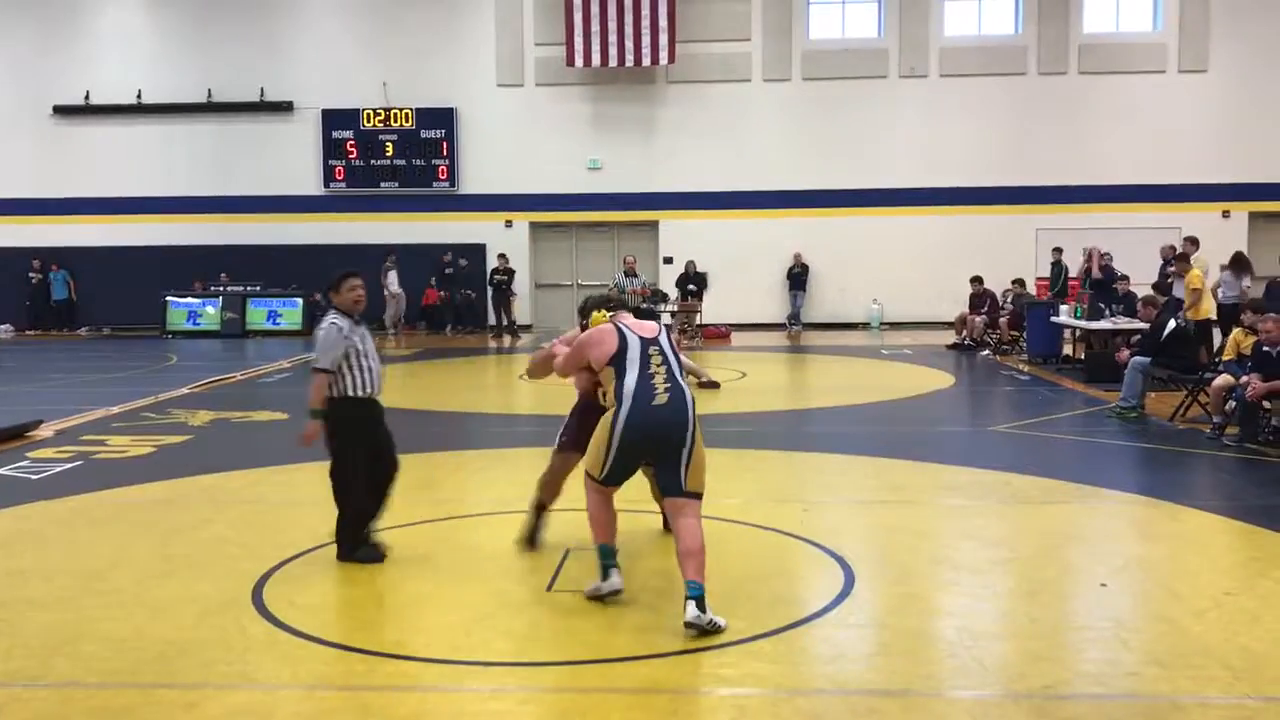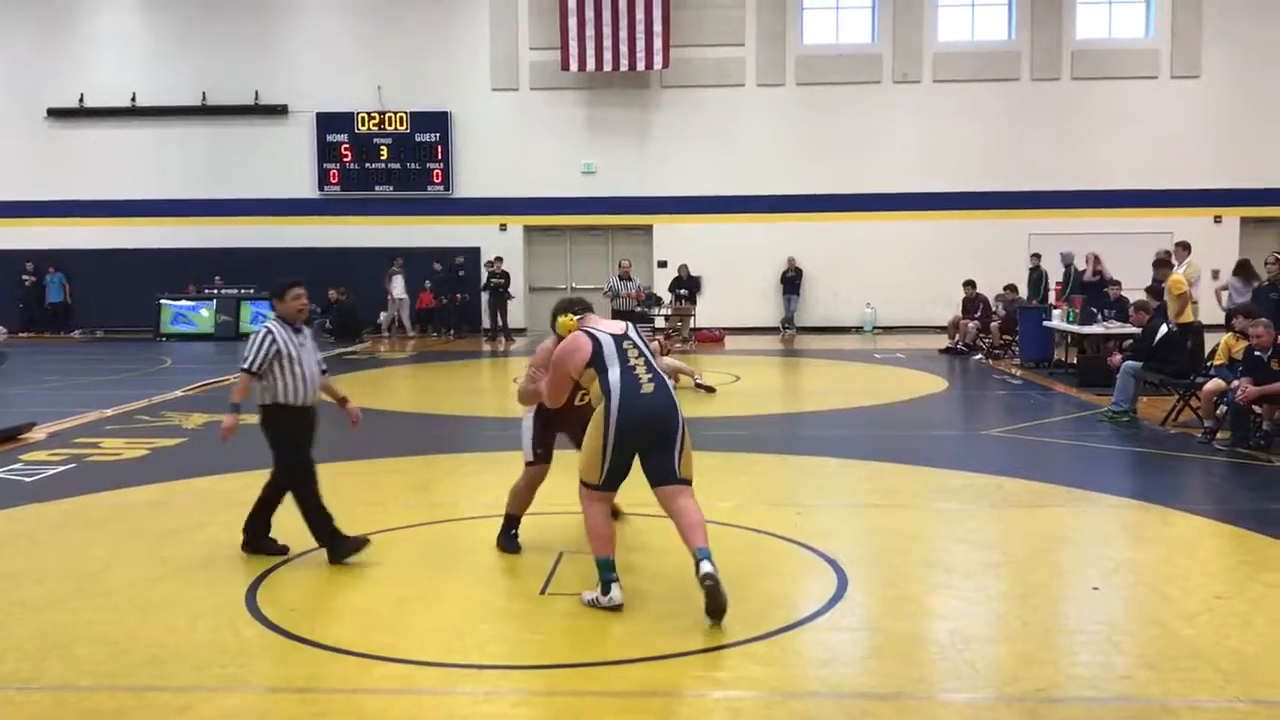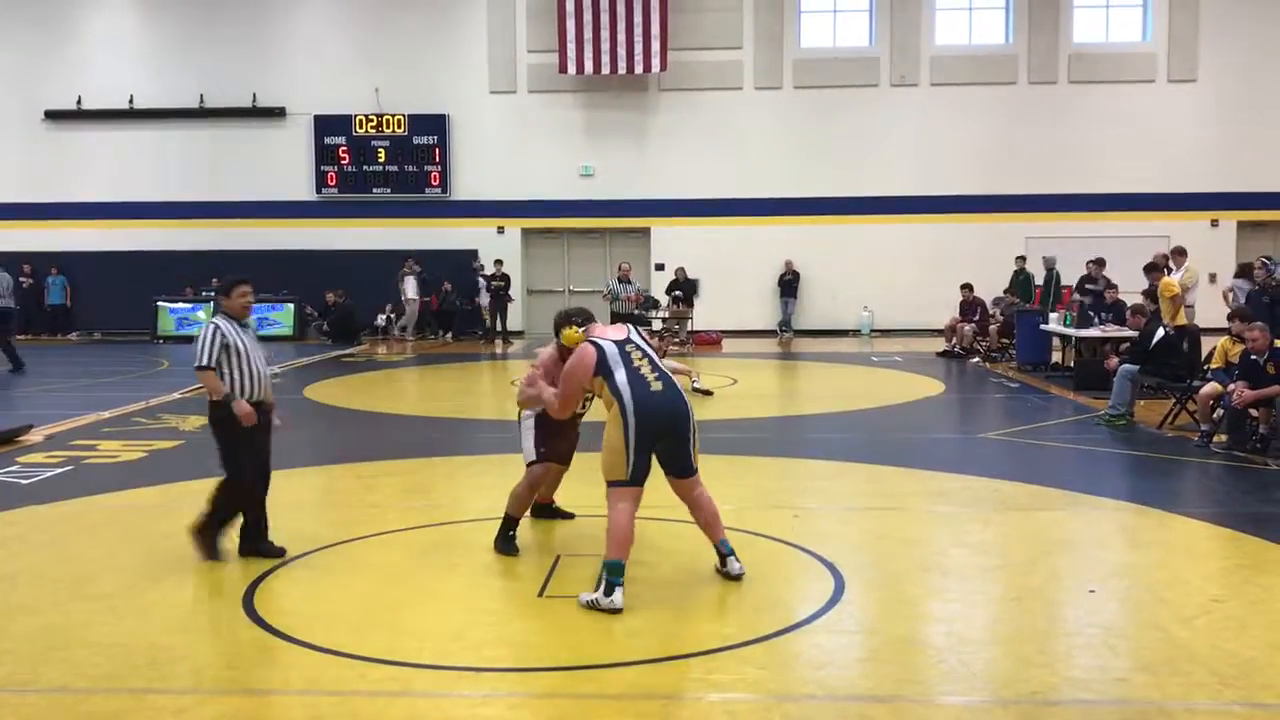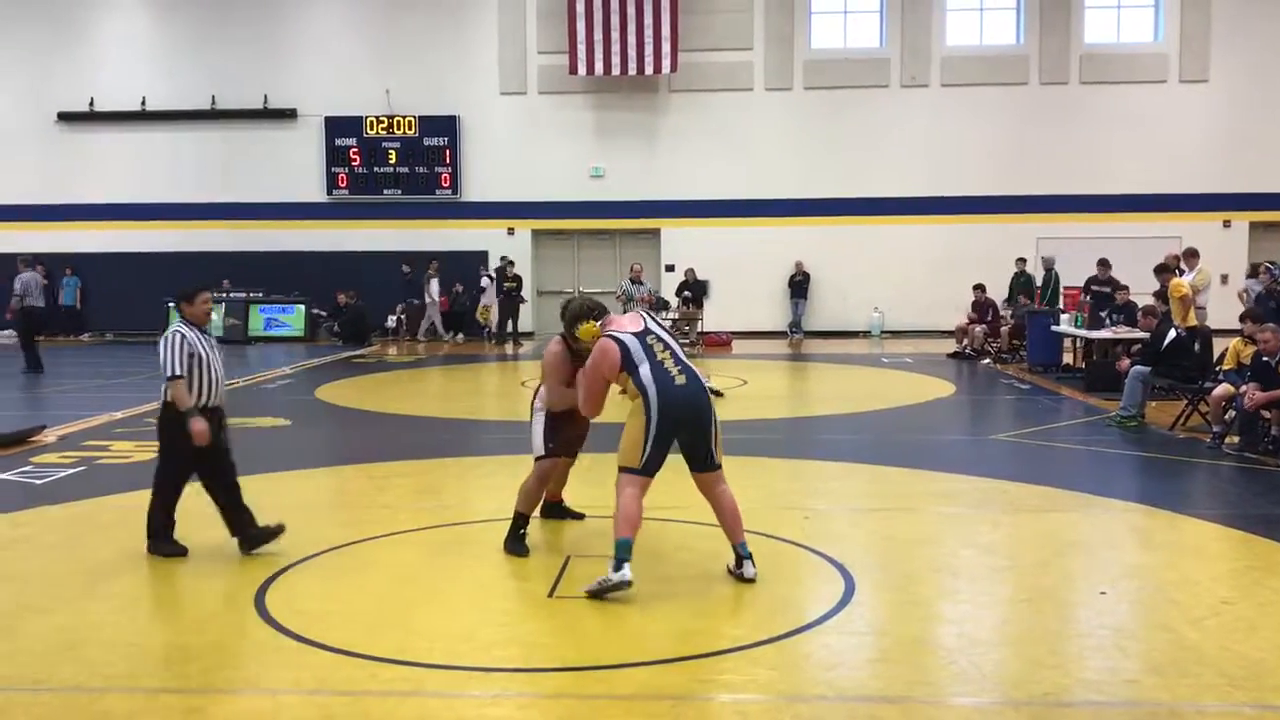
dt=0.3s
person 1, frame 1
left shoulder: (599, 336)
right shoulder: (660, 331)
left elbow: (562, 366)
left wrist: (561, 350)
left hip: (630, 420)
right hip: (680, 421)
left knee: (597, 487)
right knee: (686, 513)
left ankle: (609, 575)
right ankle: (695, 605)
person 1, frame 2
left shoulder: (571, 345)
right shoulder: (629, 328)
left elbow: (554, 401)
left wrist: (543, 382)
left hip: (619, 412)
right hip: (666, 409)
left knee: (594, 497)
right knee: (678, 497)
left ankle: (608, 587)
right ankle: (705, 565)
person 1, frame 3
left shoulder: (577, 360)
right shoulder: (628, 330)
left elbow: (562, 410)
left wrist: (539, 386)
left hip: (633, 413)
right hip: (675, 405)
left knee: (622, 500)
right knee: (691, 487)
left ankle: (611, 591)
right ankle: (729, 559)
person 1, frame 4
left shoulder: (601, 352)
right shoulder: (642, 315)
left elbow: (590, 410)
left wrist: (581, 384)
left hip: (656, 404)
right hip: (697, 396)
left knee: (630, 486)
right knee: (714, 483)
left ankle: (620, 568)
right ankle: (744, 561)
person 2, frame 1
left shoulder: (356, 325)
right shoulder: (333, 327)
right elbow: (322, 375)
right wrist: (315, 417)
left hip: (365, 407)
right hip: (344, 411)
left knee: (385, 468)
right knee: (350, 478)
left ankle: (357, 532)
right ankle: (352, 545)
person 2, frame 2
left shoulder: (304, 334)
right shoulder: (269, 333)
left elbow: (318, 374)
right elbow: (247, 374)
left wrist: (344, 402)
right wrist: (233, 412)
left hip: (303, 414)
right hip: (282, 416)
left knee: (285, 478)
right knee: (303, 479)
left ankle: (255, 535)
right ankle: (334, 542)
person 2, frame 3
left shoulder: (247, 330)
right shoulder: (215, 329)
right elbow: (206, 372)
left wrist: (269, 406)
right wrist: (234, 401)
left hip: (257, 413)
right hip: (229, 415)
left knee: (259, 477)
right knee: (240, 478)
left ankle: (255, 541)
right ankle: (206, 531)
person 2, frame 4
left shoulder: (203, 335)
right shoulder: (178, 336)
right elbow: (175, 381)
right wrist: (192, 418)
left hip: (211, 415)
right hip: (182, 419)
left knee: (223, 476)
right knee: (171, 479)
left ankle: (247, 532)
right ankle: (159, 538)
person 3, frame 1
right shoulder: (576, 340)
right elbow: (533, 371)
right wrist: (551, 353)
right hip: (590, 409)
left knee: (653, 465)
right knee: (561, 464)
right ankle: (538, 515)
person 3, frame 2
right shoulder: (550, 350)
right elbow: (524, 397)
right wrist: (544, 387)
left hip: (581, 410)
right hip: (544, 412)
right knee: (536, 473)
right ankle: (508, 530)
person 3, frame 3
right shoulder: (550, 358)
right elbow: (523, 401)
left hip: (568, 420)
right hip: (541, 418)
left knee: (559, 467)
right knee: (537, 474)
left ankle: (543, 505)
right ankle: (505, 535)
person 3, frame 4
right shoulder: (557, 351)
right elbow: (554, 401)
left hip: (578, 410)
right hip: (551, 410)
left knee: (566, 461)
right knee: (545, 467)
left ankle: (552, 504)
right ankle: (516, 531)
